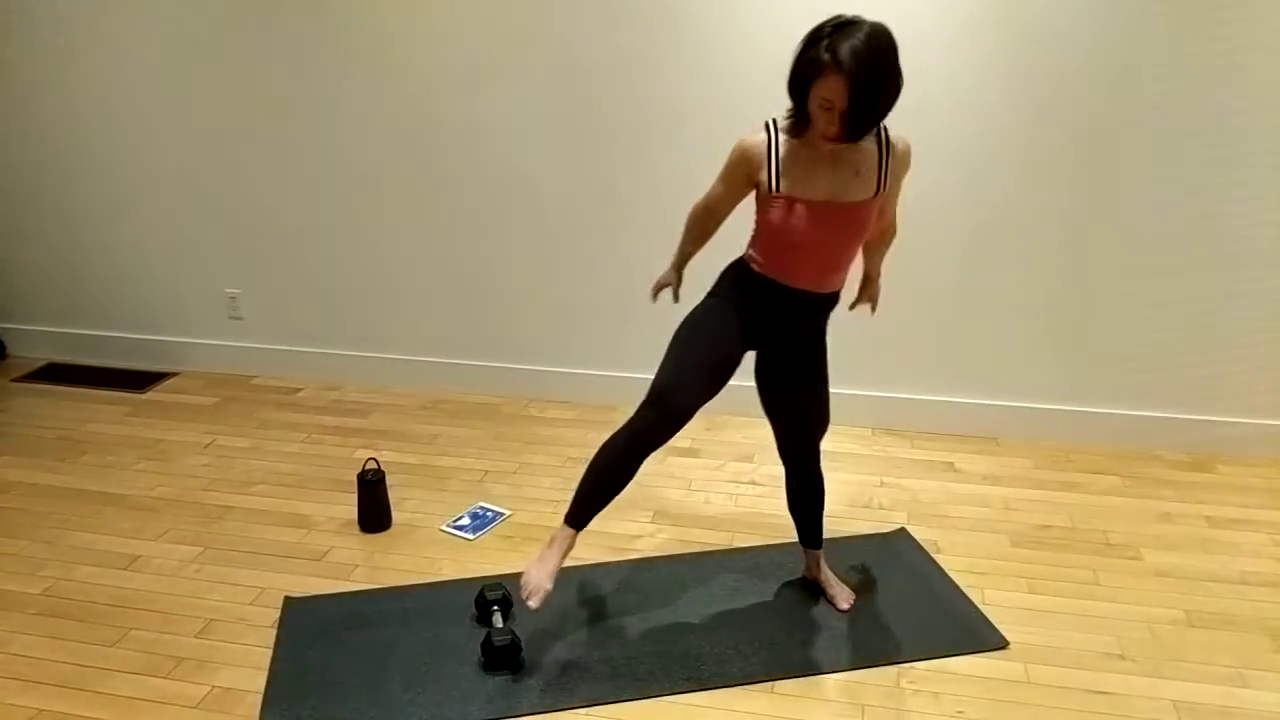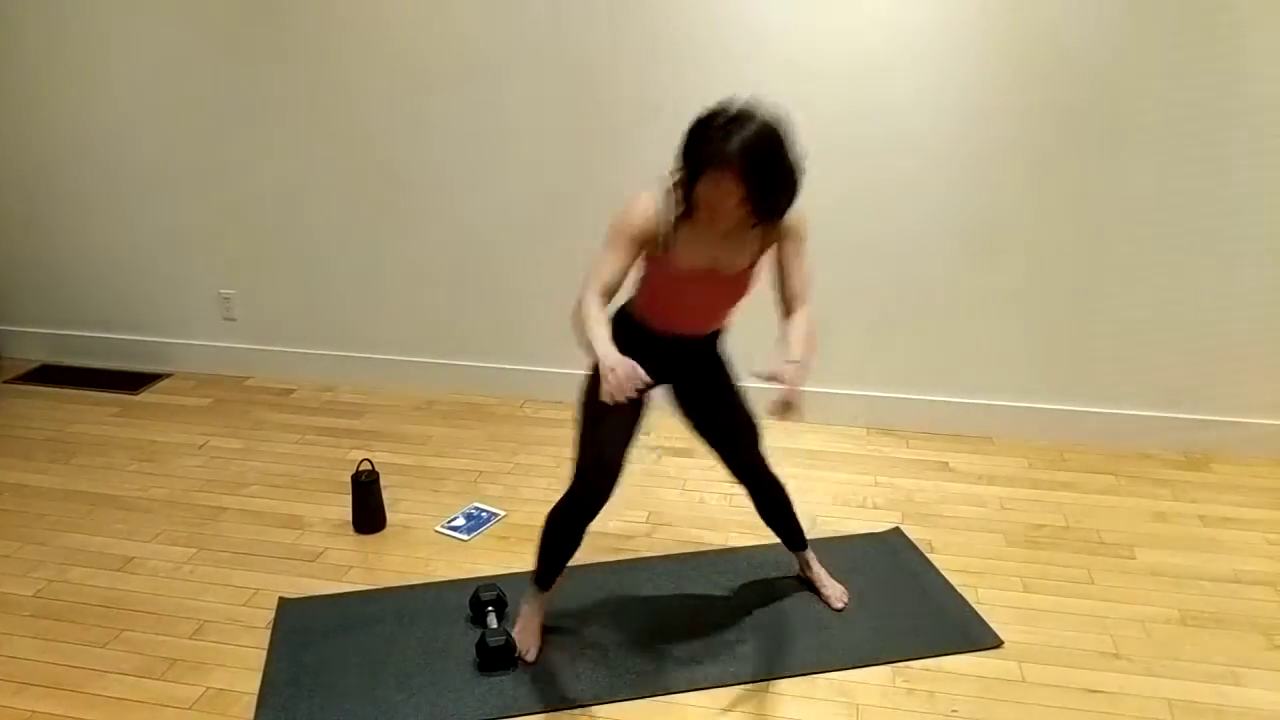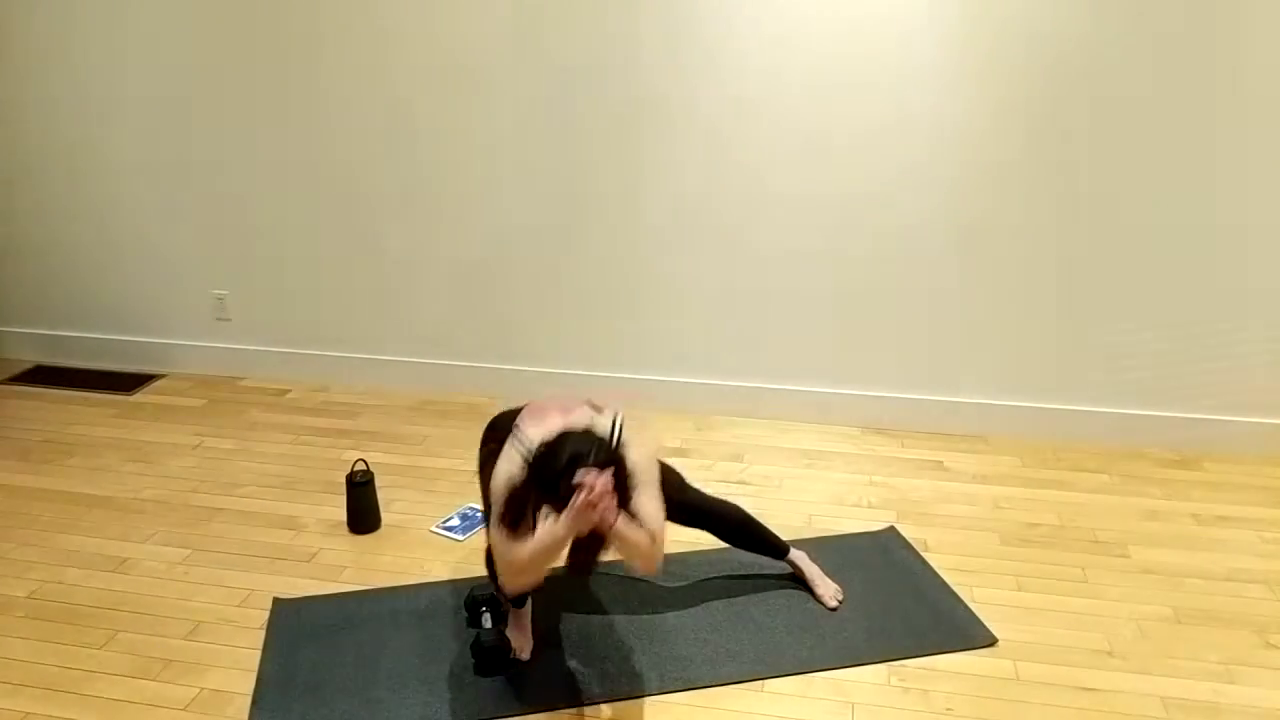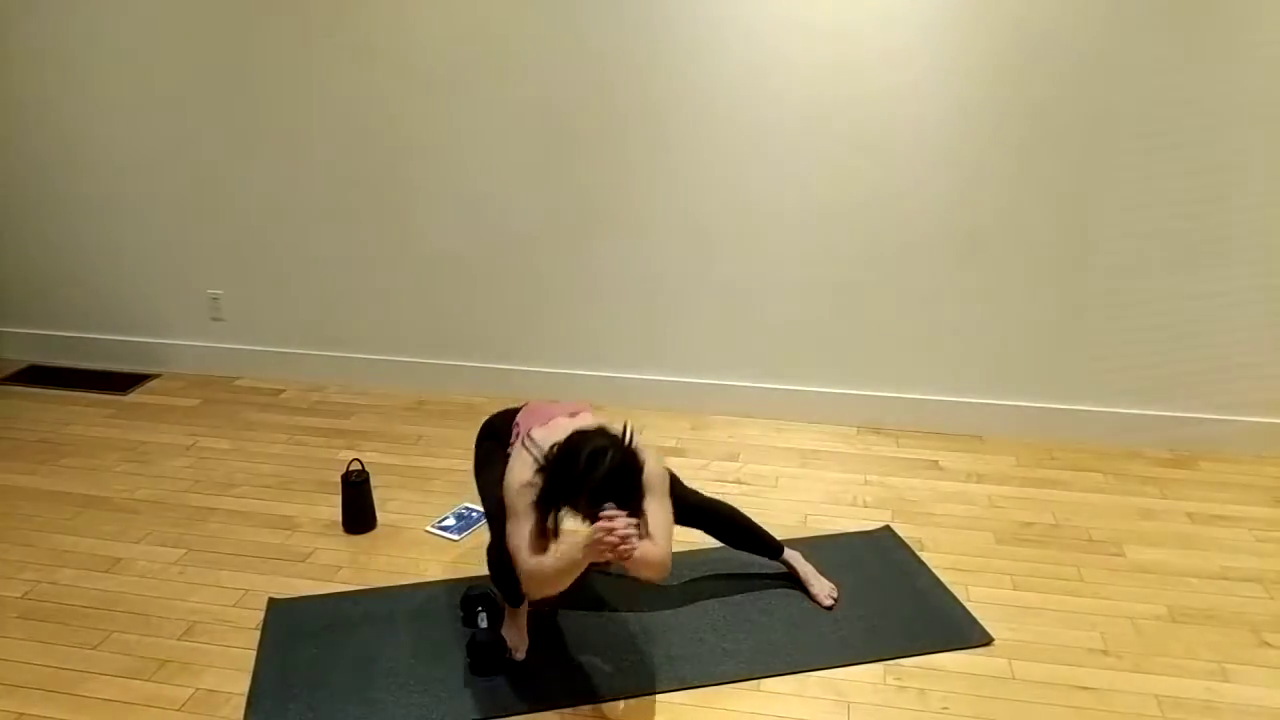
dt=0.4s
person 1, frame 1
left shoulder: (892, 156)
right shoulder: (760, 150)
right elbow: (709, 213)
left wrist: (871, 276)
right wrist: (677, 267)
left hip: (805, 323)
right hip: (740, 300)
left knee: (803, 452)
right knee: (654, 420)
left ankle: (815, 562)
right ankle: (559, 544)
person 1, frame 2
left shoulder: (778, 226)
right shoulder: (651, 215)
left elbow: (799, 307)
right elbow: (592, 297)
left wrist: (794, 364)
right wrist: (607, 354)
left hip: (699, 354)
right hip: (635, 349)
left knee: (750, 464)
right knee: (591, 486)
left ankle: (807, 562)
right ankle: (537, 599)
person 1, frame 3
left shoulder: (633, 456)
right shoulder: (514, 466)
left elbow: (651, 558)
right elbow: (511, 574)
left wrist: (610, 519)
right wrist: (569, 522)
left hip: (594, 439)
left knee: (693, 503)
right knee: (508, 565)
left ankle: (796, 560)
right ankle: (520, 613)
person 1, frame 4
left shoulder: (643, 465)
right shoulder: (527, 471)
left elbow: (659, 563)
right elbow: (534, 578)
left wrist: (628, 547)
right wrist: (589, 546)
left hip: (583, 437)
right hip: (504, 439)
left knee: (690, 504)
right knee: (507, 545)
left ankle: (791, 559)
right ankle: (513, 611)
